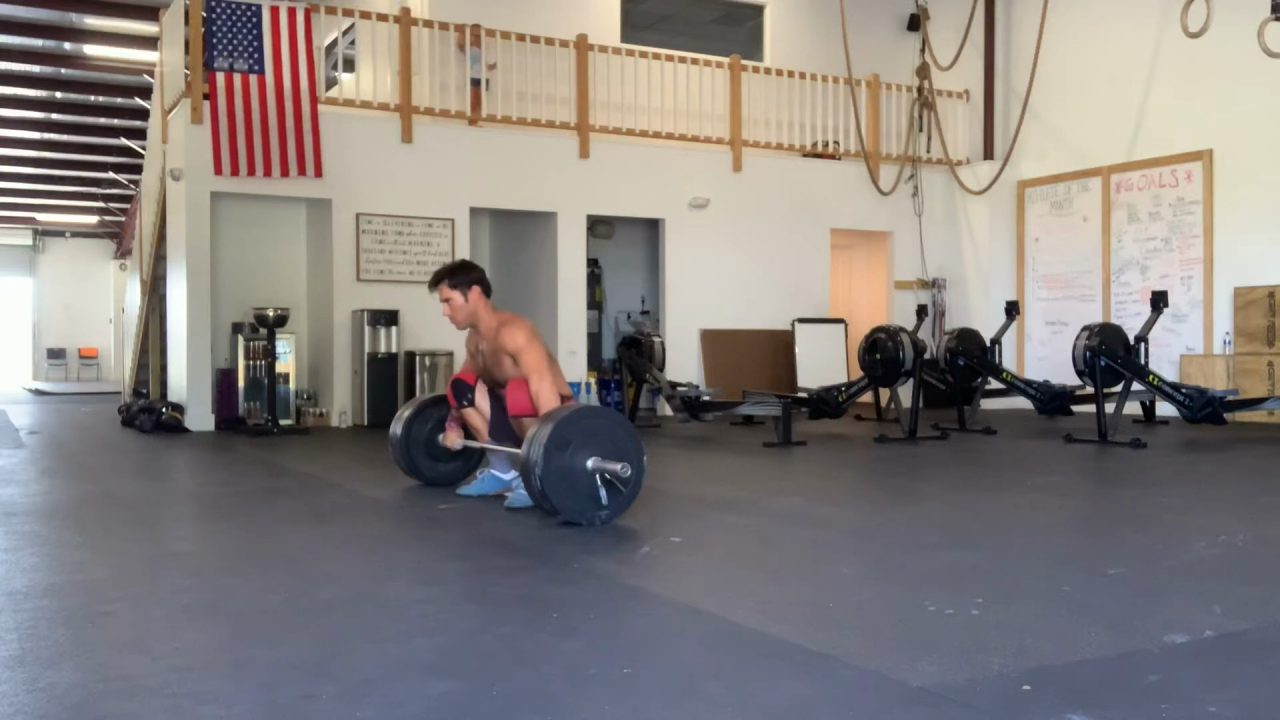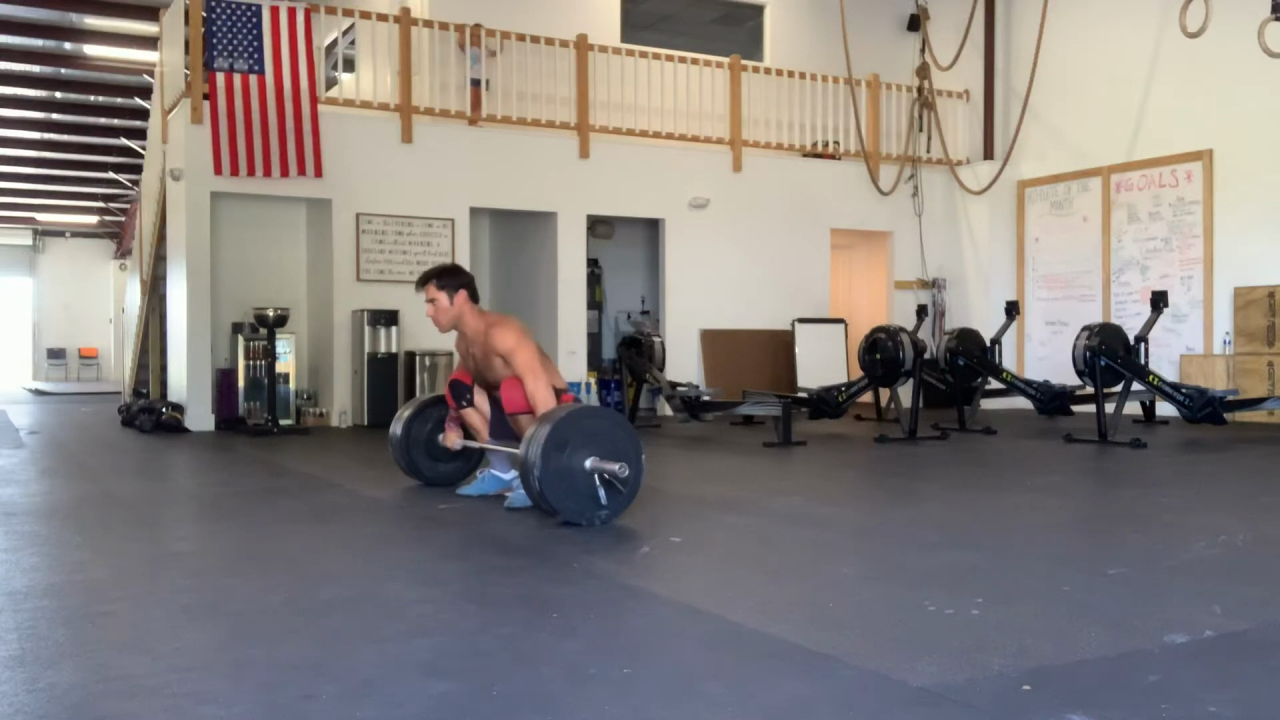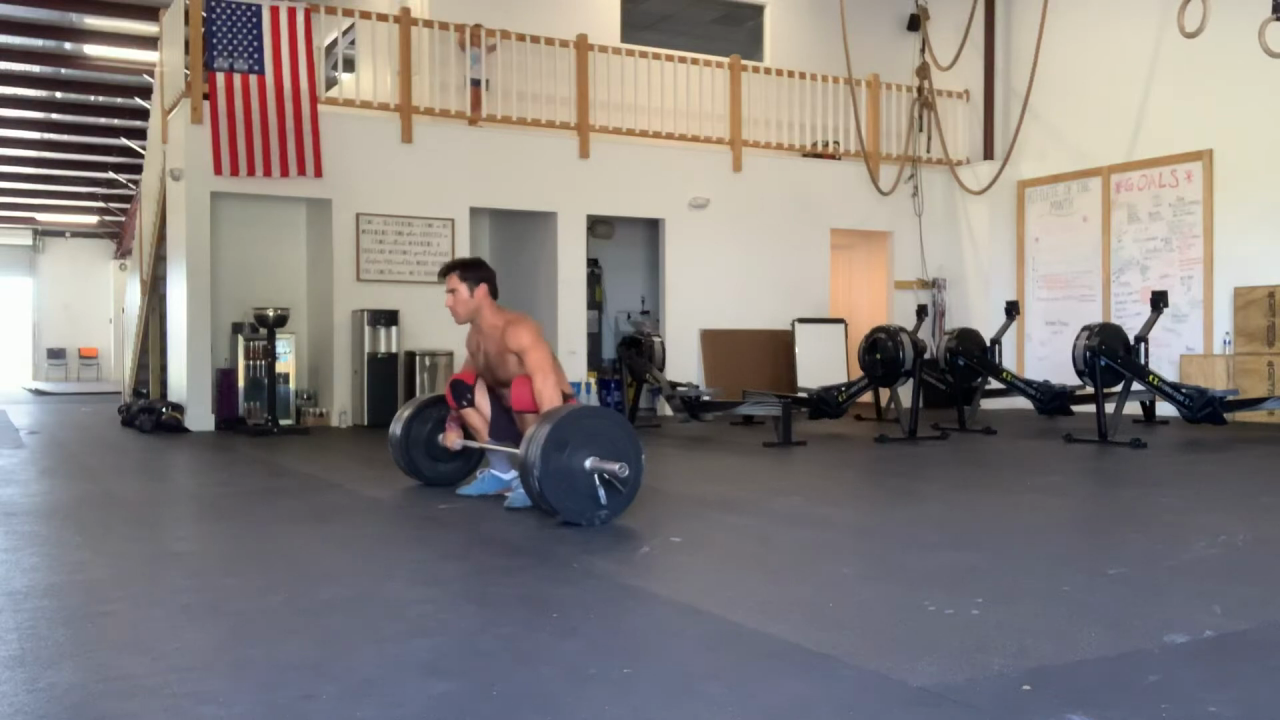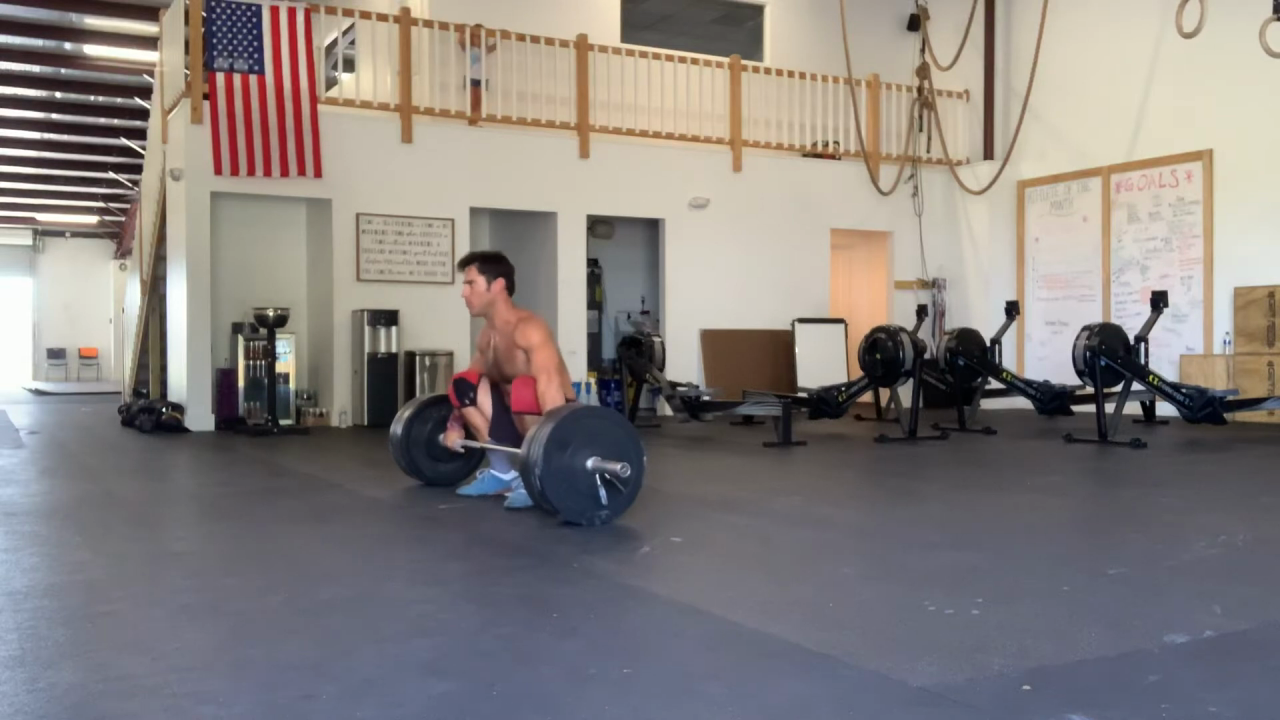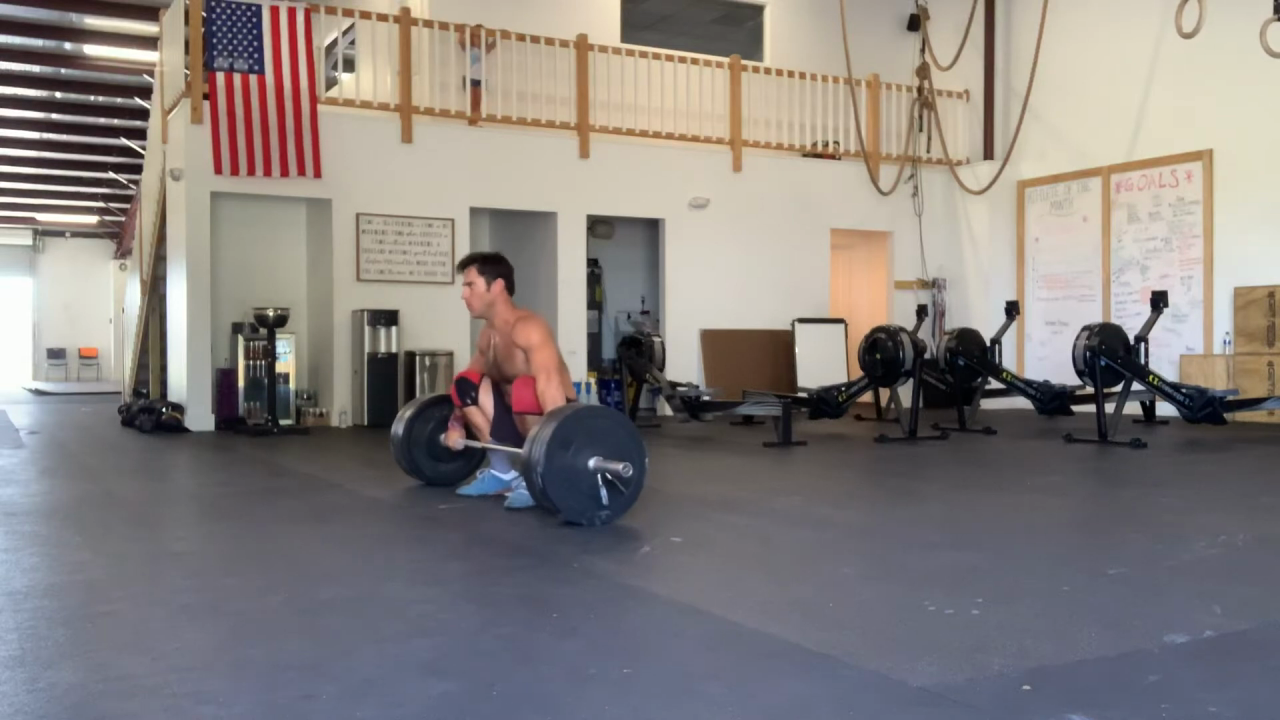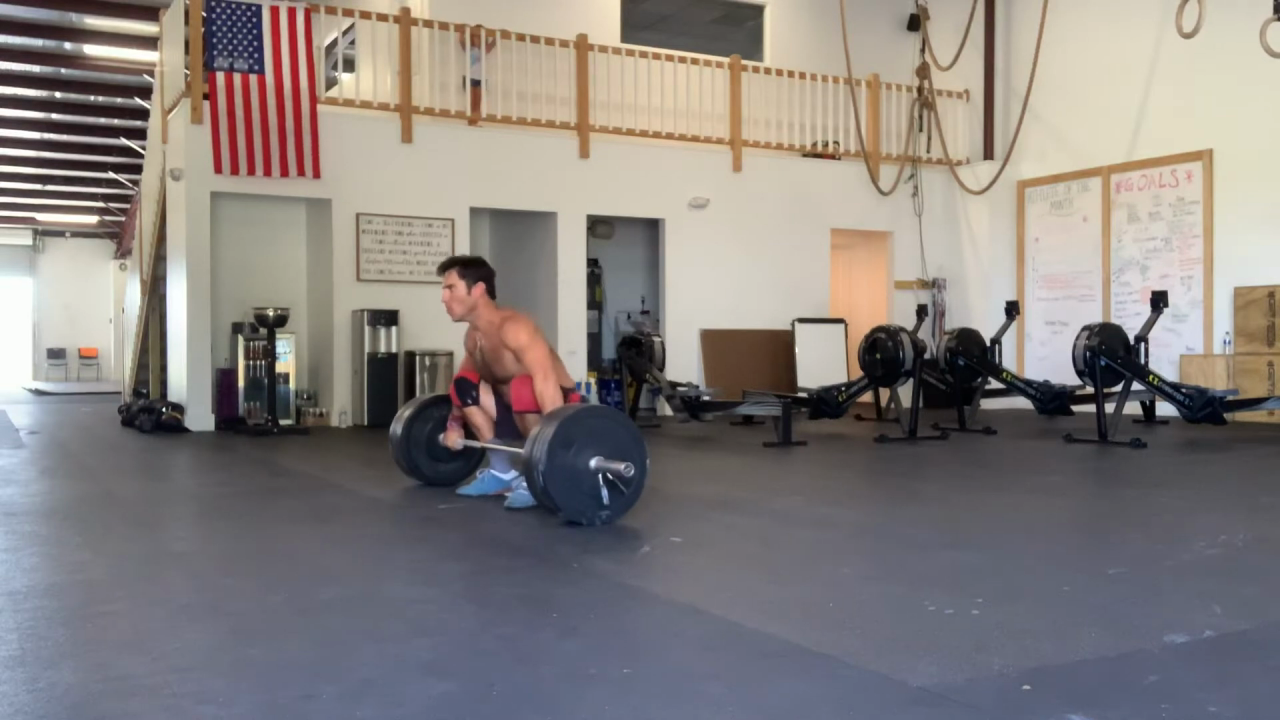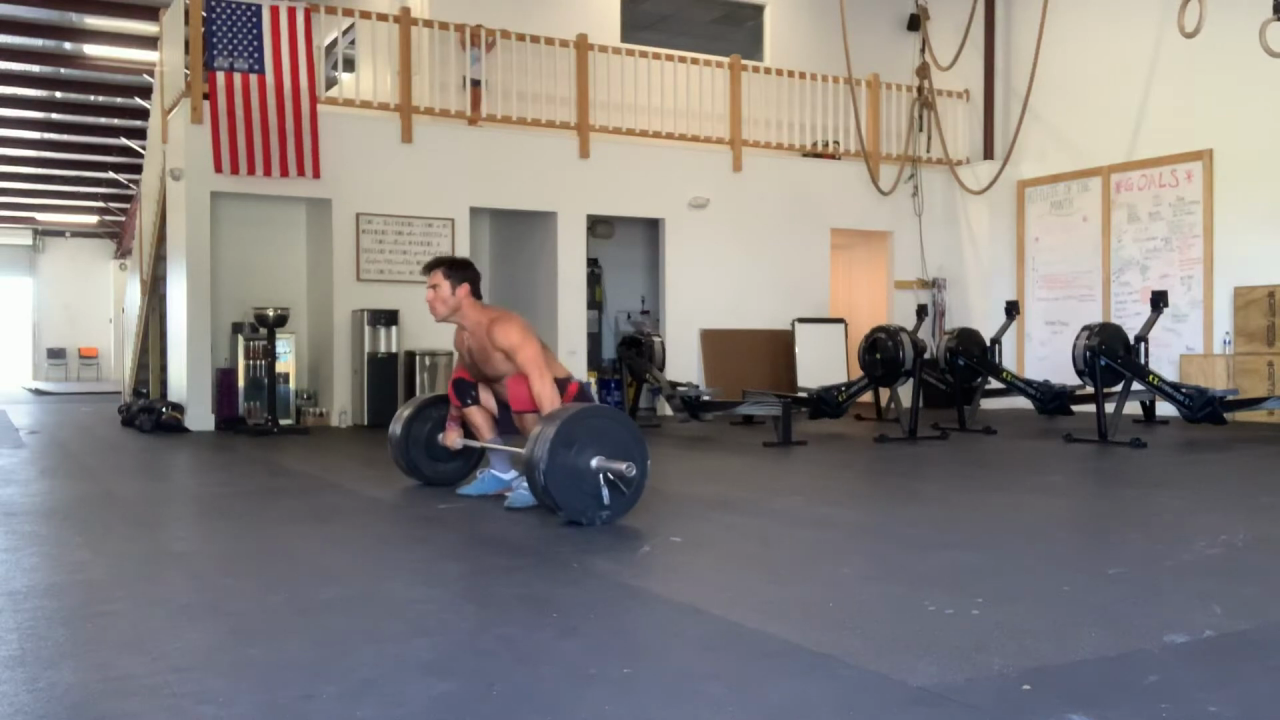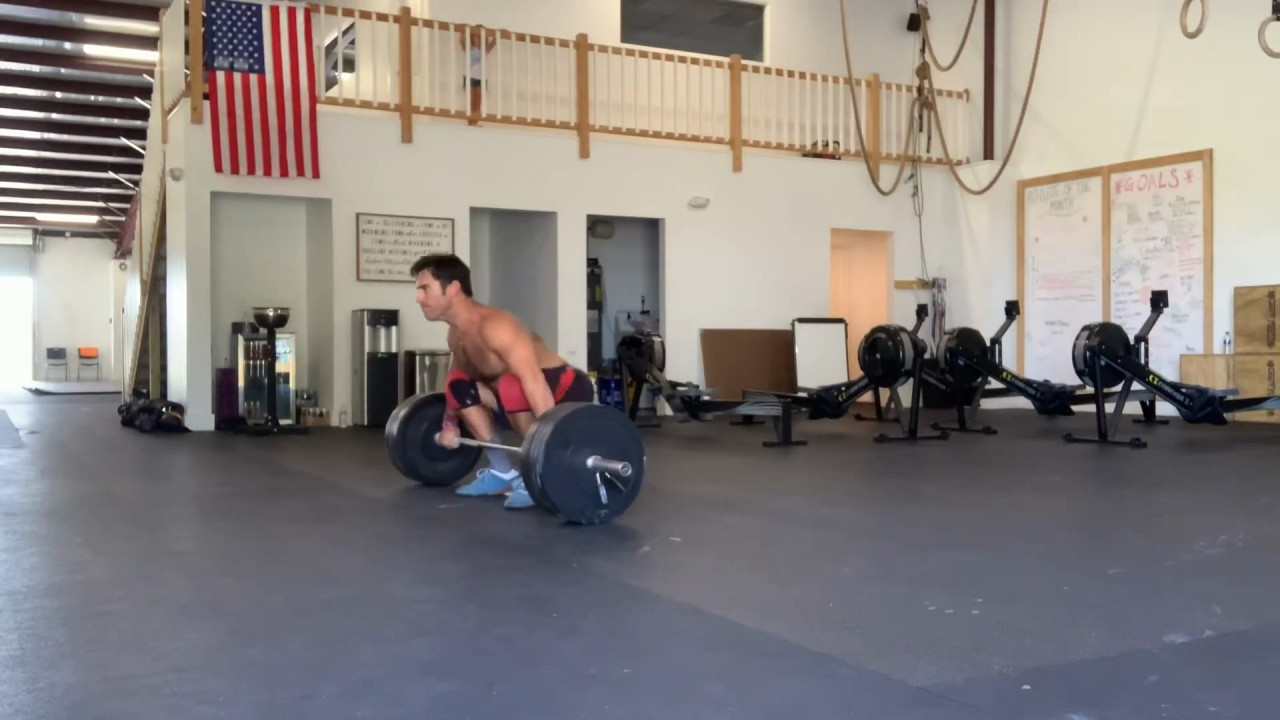
dt=0.3s
person 1, frame 1
left shoulder: (512, 330)
right shoulder: (475, 338)
left elbow: (543, 384)
right elbow: (467, 378)
right wrist: (454, 424)
right hip: (522, 419)
left knee: (518, 391)
right knee: (461, 386)
right ankle: (503, 472)
person 1, frame 2
left shoulder: (501, 331)
right shoulder: (465, 340)
left elbow: (538, 384)
right elbow: (464, 385)
right wrist: (453, 425)
left knee: (513, 390)
right knee: (459, 386)
right ankle: (503, 473)
person 1, frame 3
left shoulder: (517, 329)
right shoulder: (475, 337)
left elbow: (546, 383)
right elbow: (468, 378)
right wrist: (454, 424)
right hip: (520, 418)
left knee: (523, 388)
right knee: (460, 386)
right ankle: (503, 472)
person 1, frame 4
left shoulder: (528, 328)
right shoulder: (488, 334)
left elbow: (549, 384)
right elbow: (473, 379)
right wrist: (456, 424)
right hip: (523, 420)
left knee: (523, 390)
right knee: (464, 385)
right ankle: (503, 473)
person 1, frame 5
left shoulder: (528, 327)
right shoulder: (488, 335)
left elbow: (549, 382)
right elbow: (472, 378)
right wrist: (456, 424)
right hip: (523, 419)
left knee: (523, 390)
right knee: (465, 384)
right ankle: (504, 473)
person 1, frame 6
left shoulder: (513, 327)
right shoulder: (474, 336)
left elbow: (545, 380)
right elbow: (466, 378)
right wrist: (455, 424)
left knee: (523, 389)
right knee: (464, 385)
right ankle: (503, 472)
person 1, frame 7
left shoulder: (502, 327)
right shoulder: (463, 335)
left elbow: (541, 379)
right elbow: (463, 378)
right wrist: (453, 424)
left hip: (568, 403)
left knee: (520, 387)
right knee: (461, 386)
right ankle: (503, 472)
person 1, frame 8
left shoulder: (493, 326)
right shoulder: (457, 335)
left elbow: (533, 380)
right elbow: (457, 377)
right wrist: (450, 423)
left hip: (567, 389)
left knee: (512, 387)
right knee: (458, 387)
right ankle: (503, 473)
